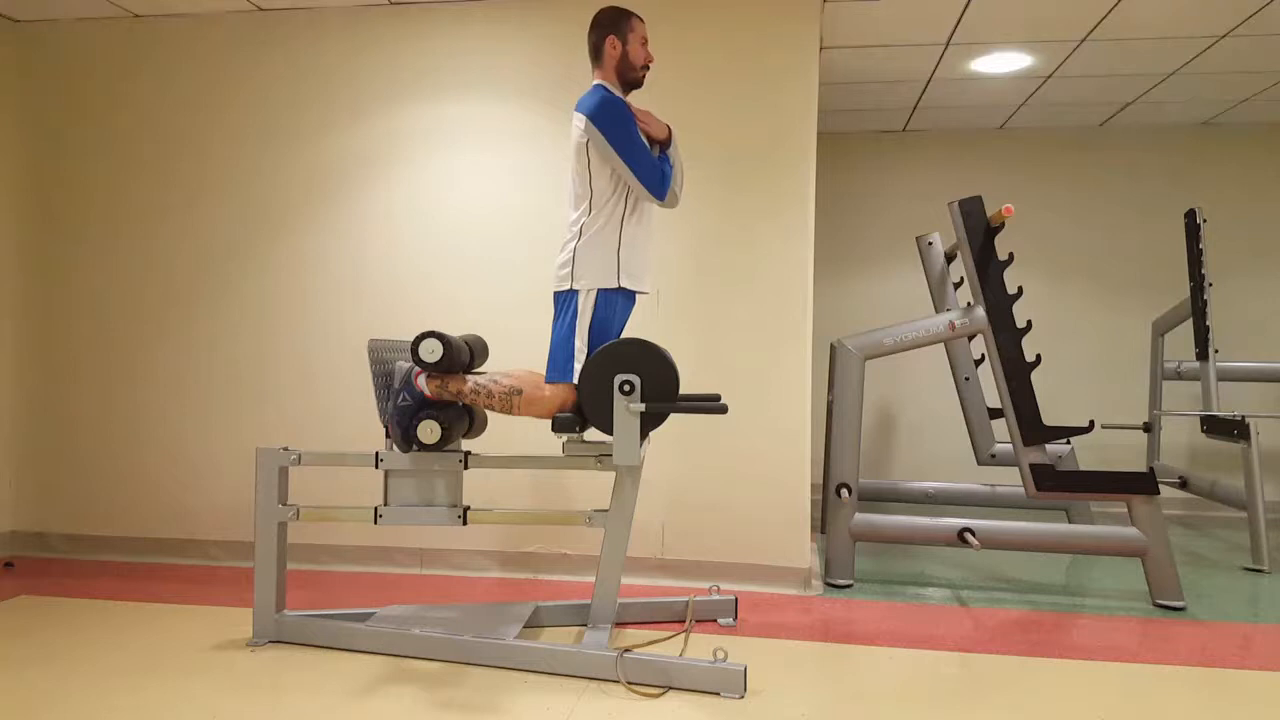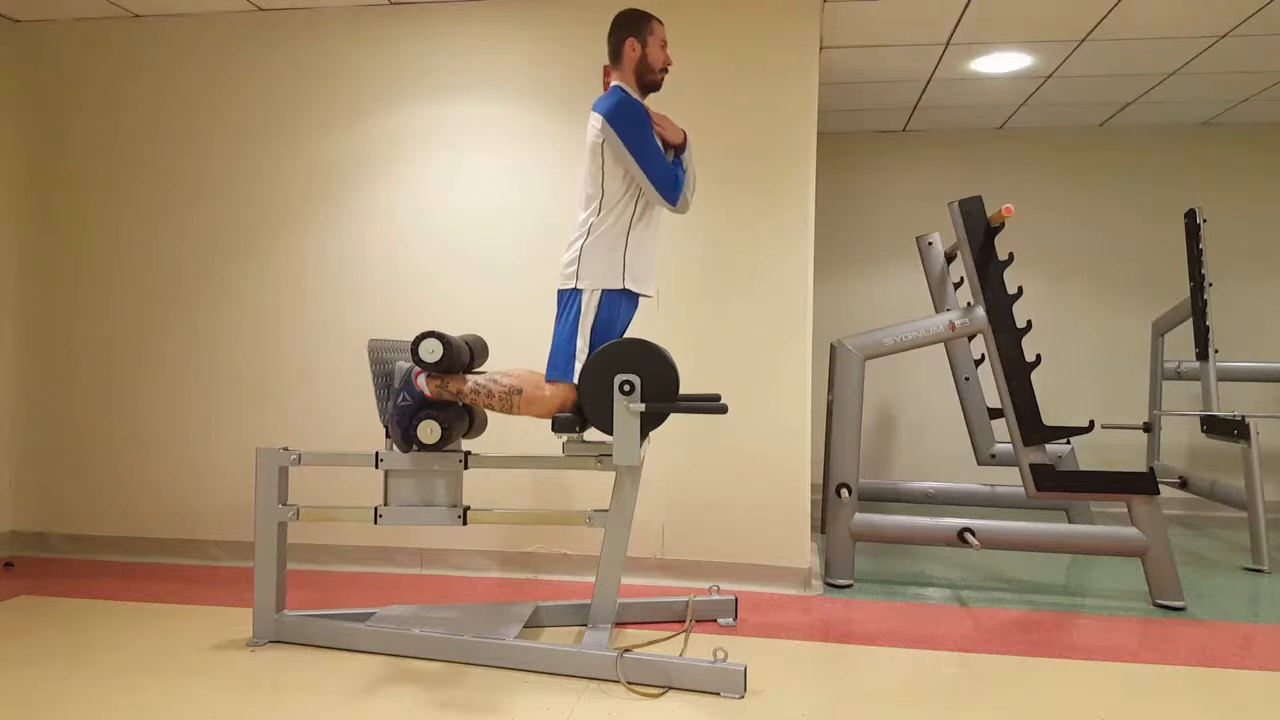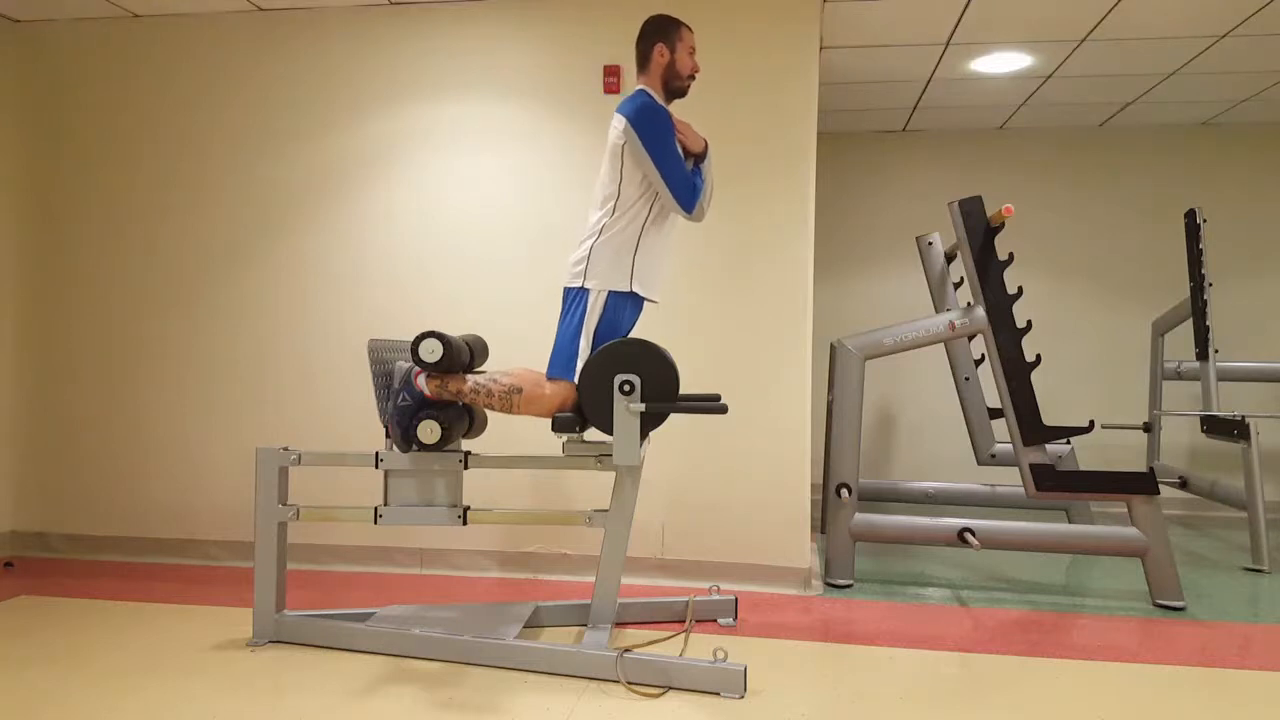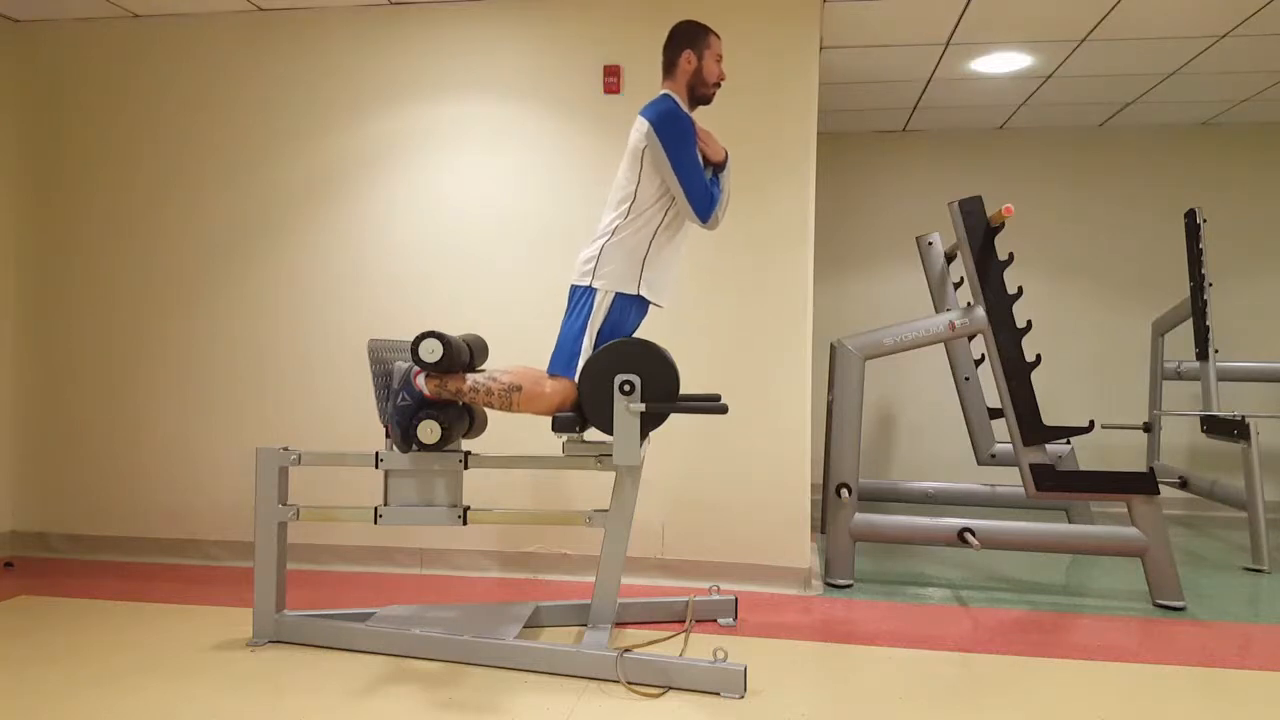
dt=0.4s
person 1, frame 1
left shoulder: (615, 111)
right shoulder: (606, 106)
left elbow: (672, 193)
right elbow: (661, 190)
left wrist: (664, 139)
right wrist: (661, 147)
left hip: (608, 277)
right hip: (594, 278)
left knee: (561, 389)
right knee: (559, 396)
left ankle: (436, 381)
right ankle: (423, 383)
person 1, frame 2
left shoulder: (628, 112)
right shoulder: (623, 108)
left elbow: (681, 199)
right elbow: (672, 195)
left wrist: (678, 144)
right wrist: (674, 153)
left hip: (613, 278)
right hip: (600, 278)
left knee: (559, 387)
right knee: (560, 396)
left ankle: (443, 381)
right ankle: (425, 384)
person 1, frame 3
left shoulder: (651, 117)
right shoulder: (647, 112)
left elbow: (698, 207)
right elbow: (689, 202)
left wrist: (699, 153)
right wrist: (694, 159)
left hip: (618, 281)
right hip: (605, 279)
left knee: (560, 387)
right knee: (559, 395)
left ankle: (440, 381)
right ankle: (424, 383)
person 1, frame 4
left shoulder: (673, 123)
right shoulder: (669, 117)
left elbow: (711, 215)
right elbow: (703, 211)
left wrist: (718, 162)
right wrist: (715, 169)
left hip: (625, 283)
right hip: (612, 281)
left knee: (561, 385)
right knee: (560, 393)
left ankle: (439, 380)
right ankle: (423, 383)
